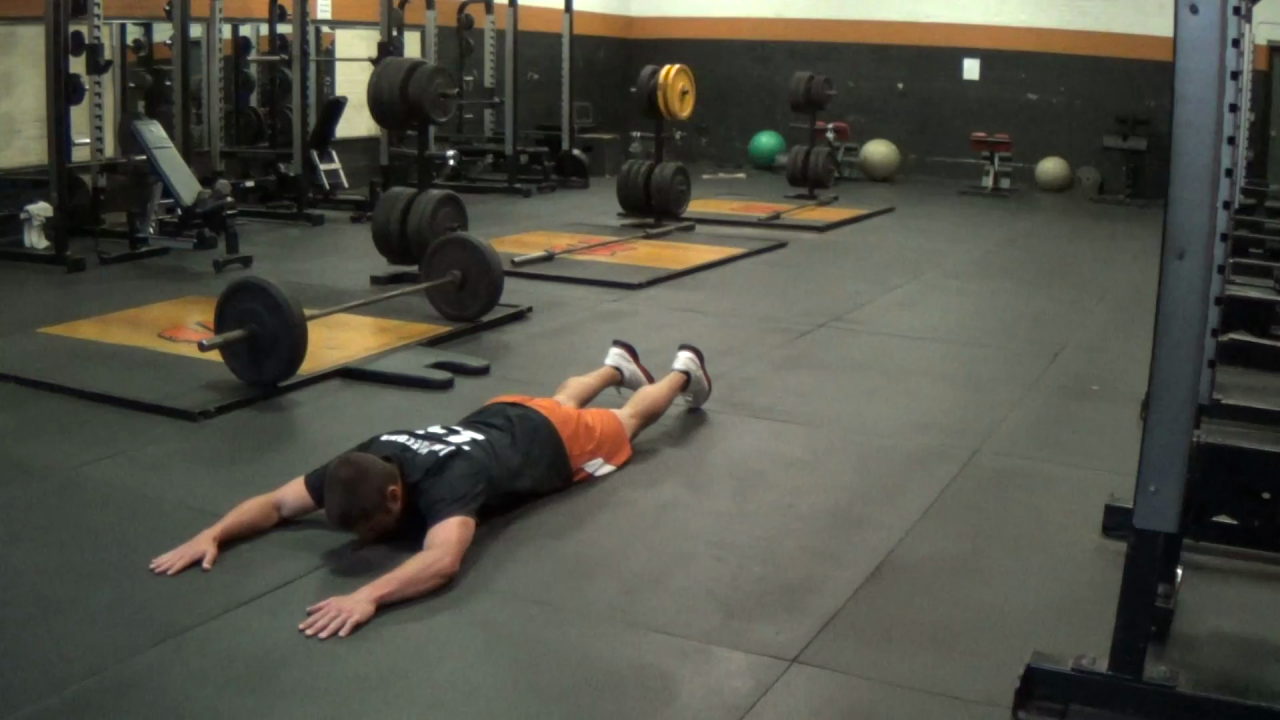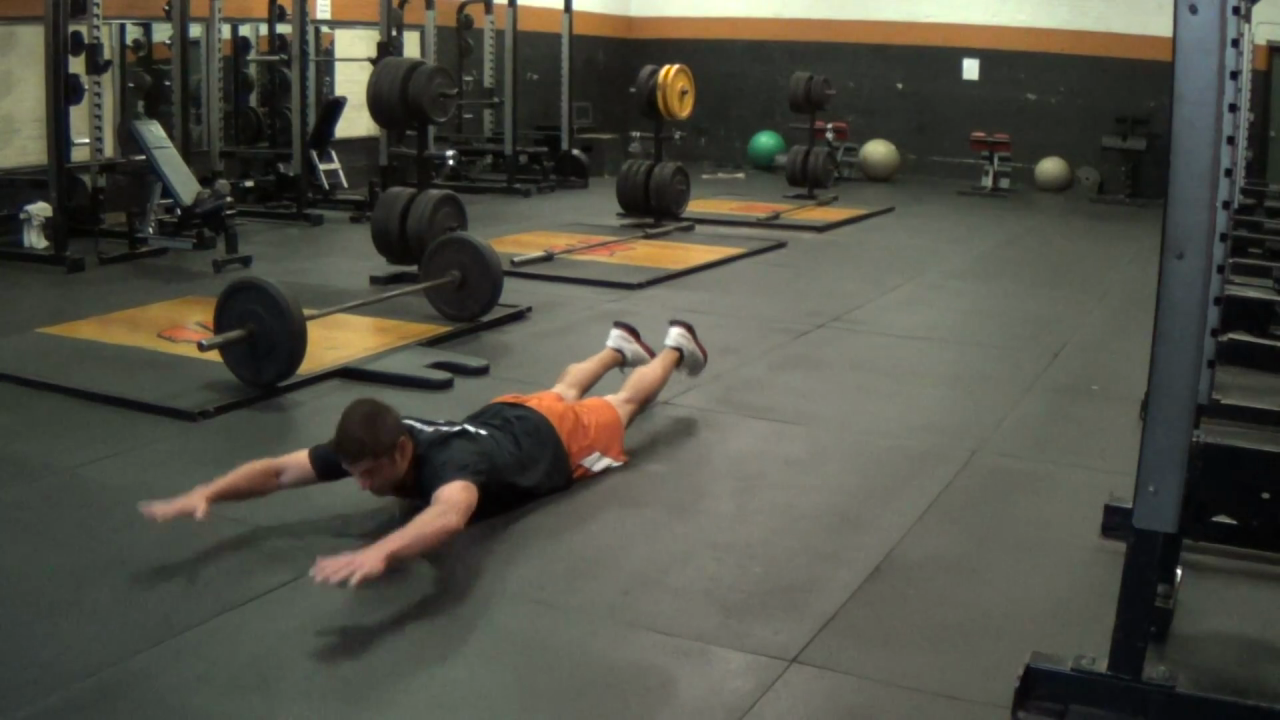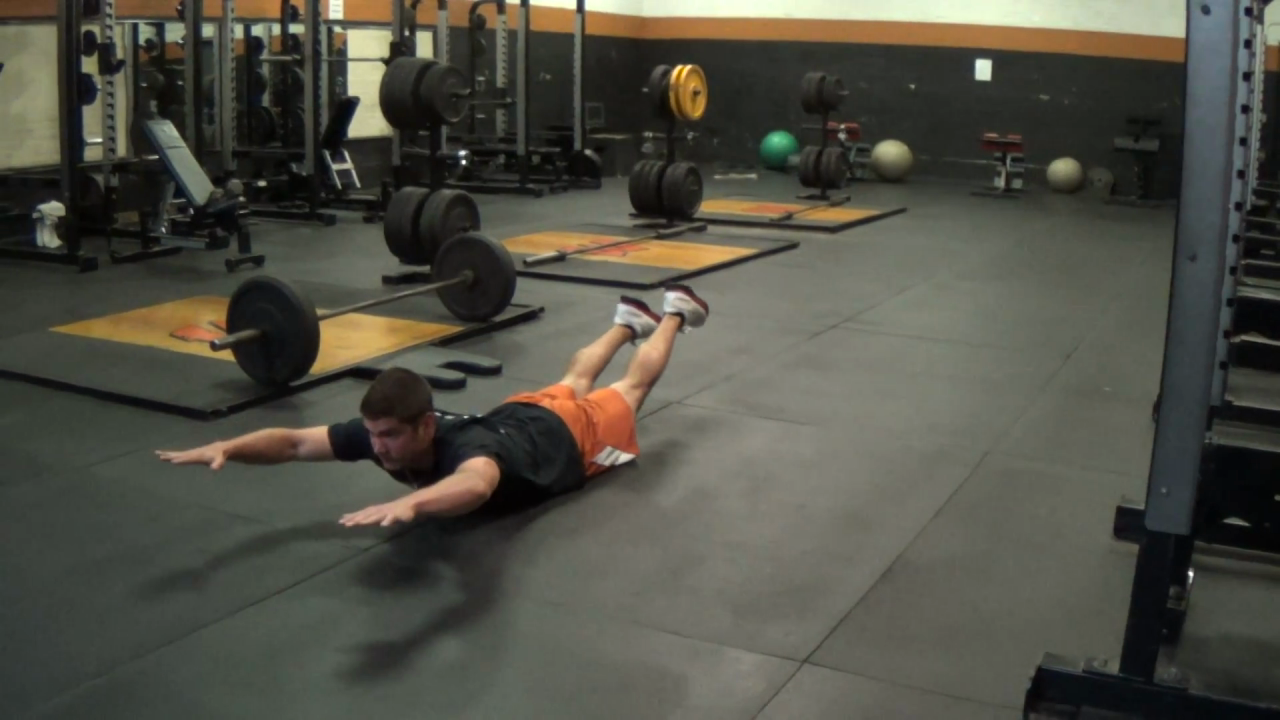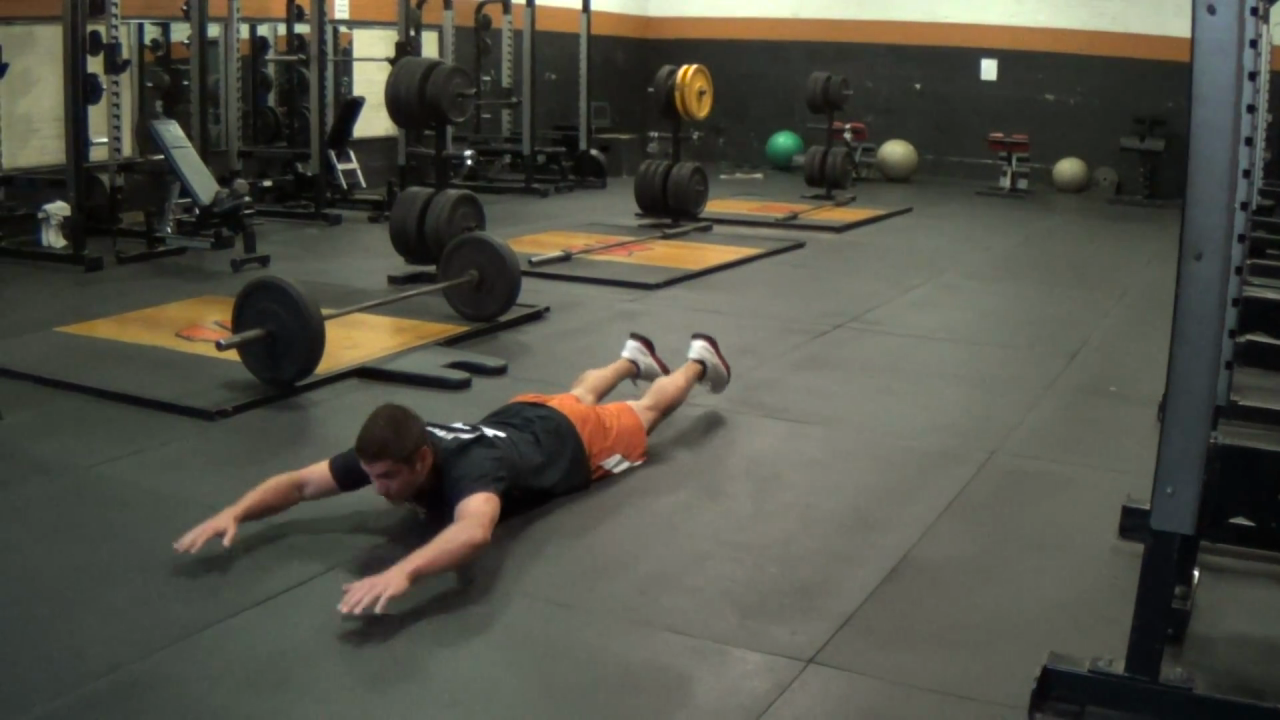
dt=0.5s
person 1, frame 1
left shoulder: (445, 483)
right shoulder: (367, 460)
left elbow: (443, 561)
right elbow: (277, 502)
left wrist: (369, 594)
right wrist: (212, 534)
left hip: (552, 443)
right hip: (497, 418)
left knee: (625, 422)
right knee: (564, 398)
left ankle: (683, 371)
right ankle: (618, 364)
person 1, frame 2
left shoulder: (450, 459)
right shoulder: (369, 437)
left elbow: (448, 518)
right elbow: (279, 469)
left wrist: (378, 553)
right wrist: (206, 491)
left hip: (552, 441)
right hip: (504, 416)
left knee: (621, 407)
right knee: (563, 390)
left ankle: (677, 349)
right ankle: (620, 346)
person 1, frame 3
left shoulder: (465, 446)
right shoulder: (381, 429)
left elbow: (477, 485)
right elbow: (294, 442)
left wrist: (409, 502)
right wrist: (226, 447)
left hip: (568, 438)
right hip: (517, 416)
left knee: (629, 392)
right knee: (574, 381)
left ankle: (673, 314)
right ankle: (630, 321)
person 1, frame 4
left shoulder: (465, 466)
right shoulder: (384, 457)
left elbow: (475, 531)
right elbow: (299, 482)
left wrist: (402, 572)
right wrist: (233, 512)
left hip: (569, 441)
right hip: (519, 417)
left knee: (641, 415)
right knee: (579, 394)
left ankle: (699, 362)
right ankle: (633, 358)
